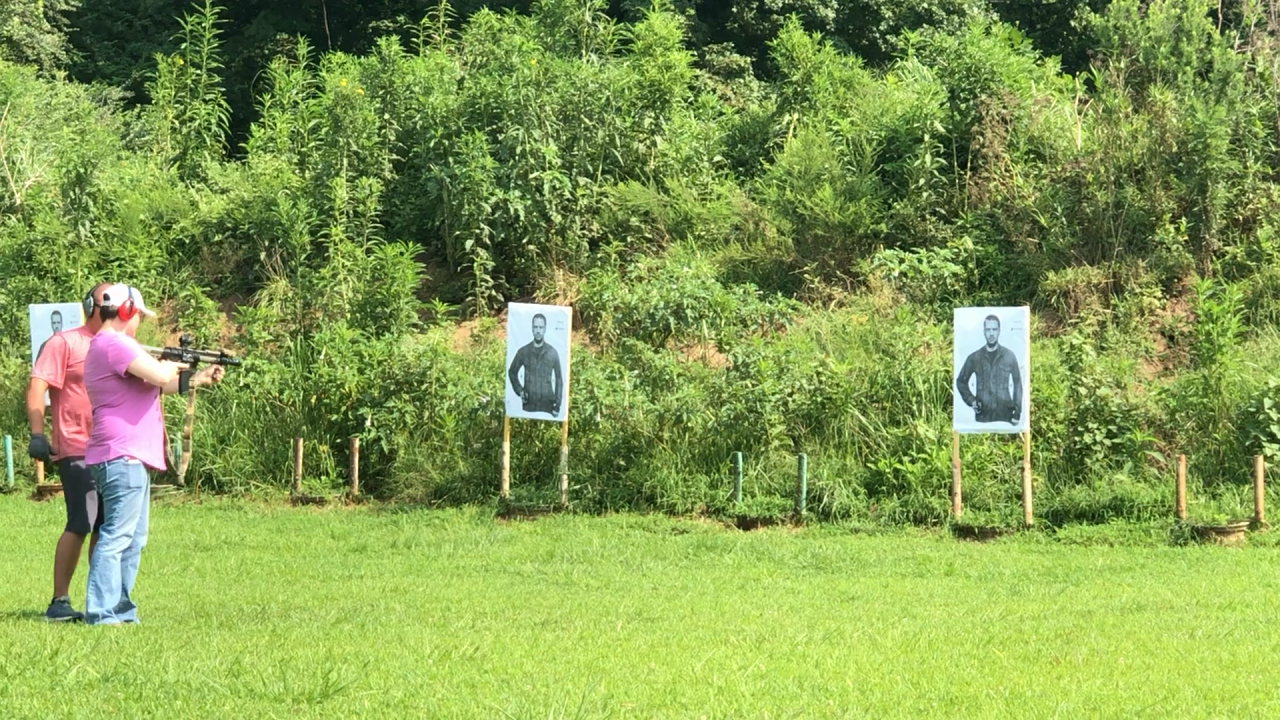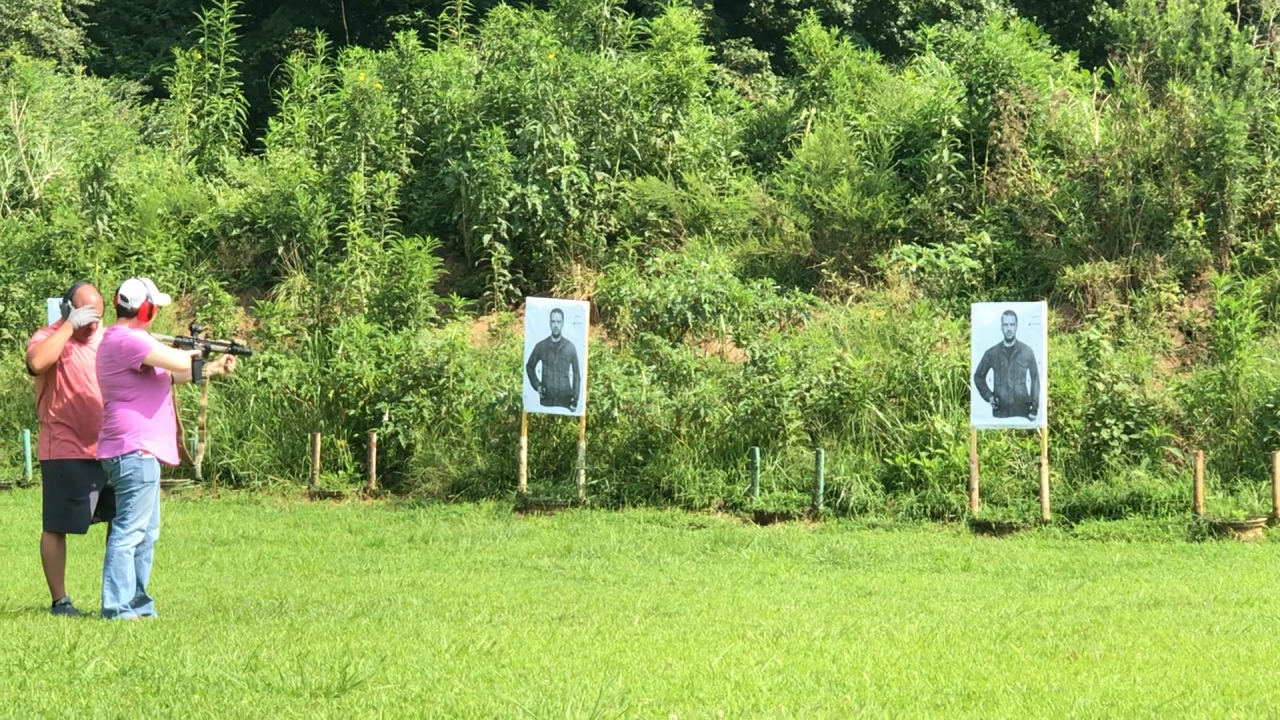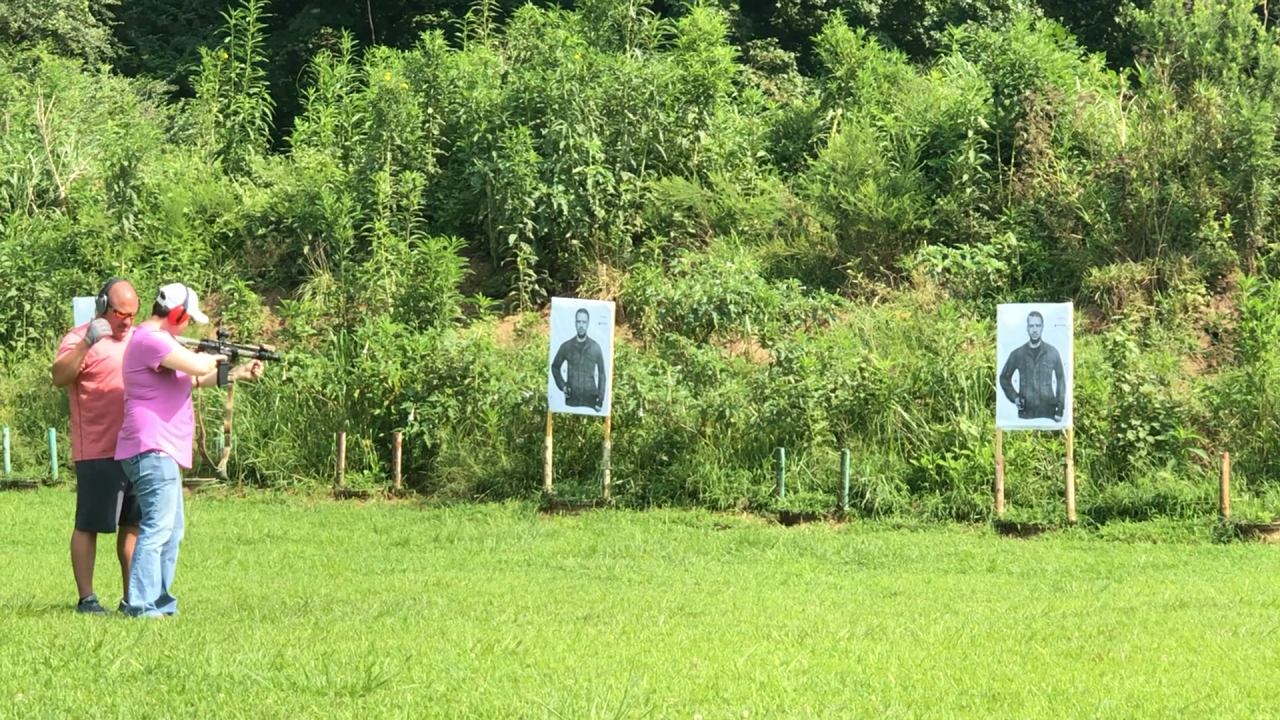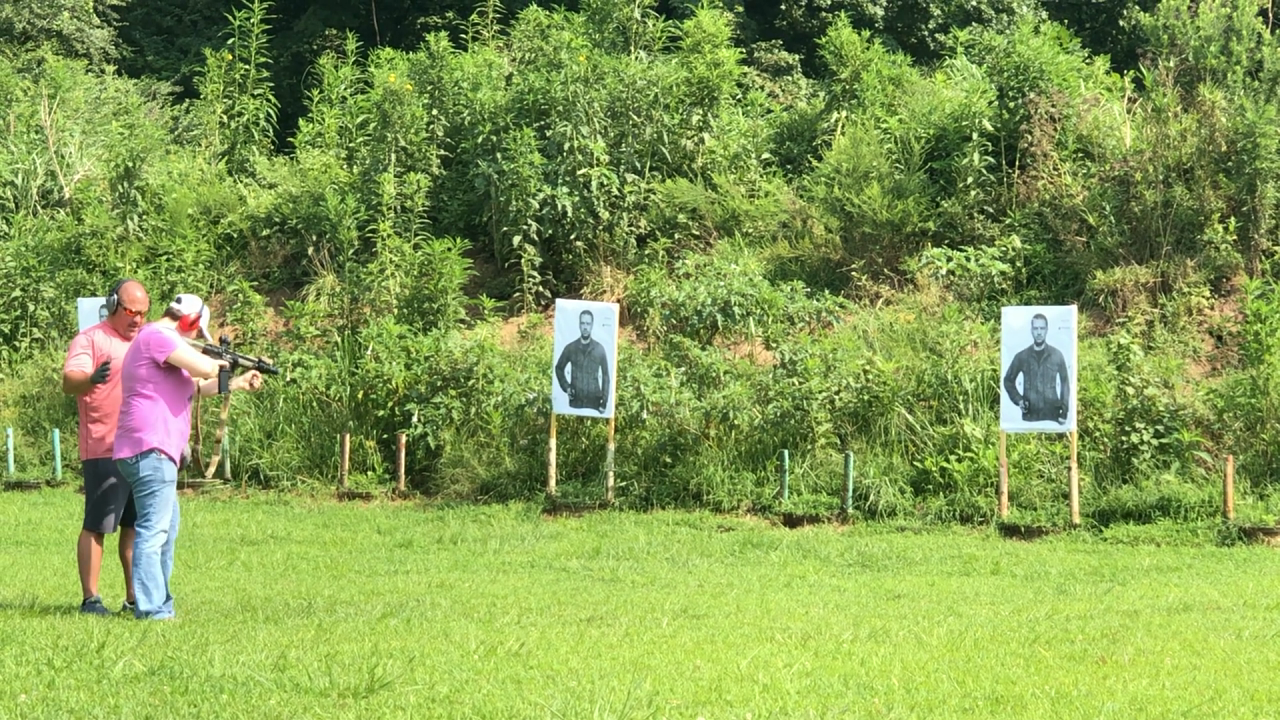
dt=0.7s
person 1, frame 1
right shoulder: (64, 342)
right elbow: (37, 387)
right wrist: (37, 433)
right hip: (77, 451)
right knee: (79, 526)
right ankle: (59, 600)
person 1, frame 2
left shoulder: (105, 336)
right shoulder: (47, 337)
right elbow: (36, 363)
right wrist: (70, 325)
right hip: (65, 451)
right knee: (56, 526)
right ankle: (59, 600)
person 1, frame 3
left shoulder: (137, 337)
right shoulder: (79, 337)
right elbow: (59, 377)
right wrist: (85, 346)
right hip: (98, 450)
left knee: (131, 524)
right knee: (89, 525)
left ankle: (132, 596)
right ankle: (86, 598)
person 1, frame 4
right shoulder: (90, 339)
right elbow: (69, 381)
right wrist: (91, 378)
right hip: (105, 450)
left knee: (135, 525)
right knee: (96, 525)
left ankle: (134, 597)
right ankle: (90, 598)
person 2, frame 1
left shoulder: (113, 345)
right shoulder: (114, 344)
left elbow: (156, 386)
right elbow: (160, 376)
left wrist: (200, 378)
right wrist: (172, 367)
left hip: (131, 457)
right hip: (121, 457)
left knee: (133, 538)
right knee: (116, 536)
left ankle: (120, 609)
right ankle: (100, 614)
person 2, frame 2
left shoulder: (125, 338)
right shoulder: (128, 340)
left elbow: (167, 376)
right elbow: (179, 364)
left wrist: (213, 368)
right wrist: (188, 353)
left hip: (140, 451)
right hip: (134, 451)
left knee: (145, 533)
right knee: (129, 531)
left ankle: (137, 603)
right ankle: (117, 608)
person 2, frame 3
left shoulder: (158, 339)
right shoulder: (150, 339)
left elbow: (192, 380)
right elbow: (197, 367)
left wrist: (237, 373)
right wrist: (212, 358)
left hip: (162, 450)
right hip: (153, 450)
left knee: (172, 530)
right knee: (157, 528)
left ankle: (160, 602)
right ankle: (141, 606)
person 2, frame 4
left shoulder: (156, 340)
right shoulder: (158, 336)
left elbow: (191, 386)
right elbow: (204, 367)
left wrist: (236, 383)
right wrist: (215, 364)
left hip: (152, 448)
right hip: (150, 448)
left knee: (167, 527)
right knee: (153, 529)
left ankle: (159, 601)
right ankle: (150, 609)
